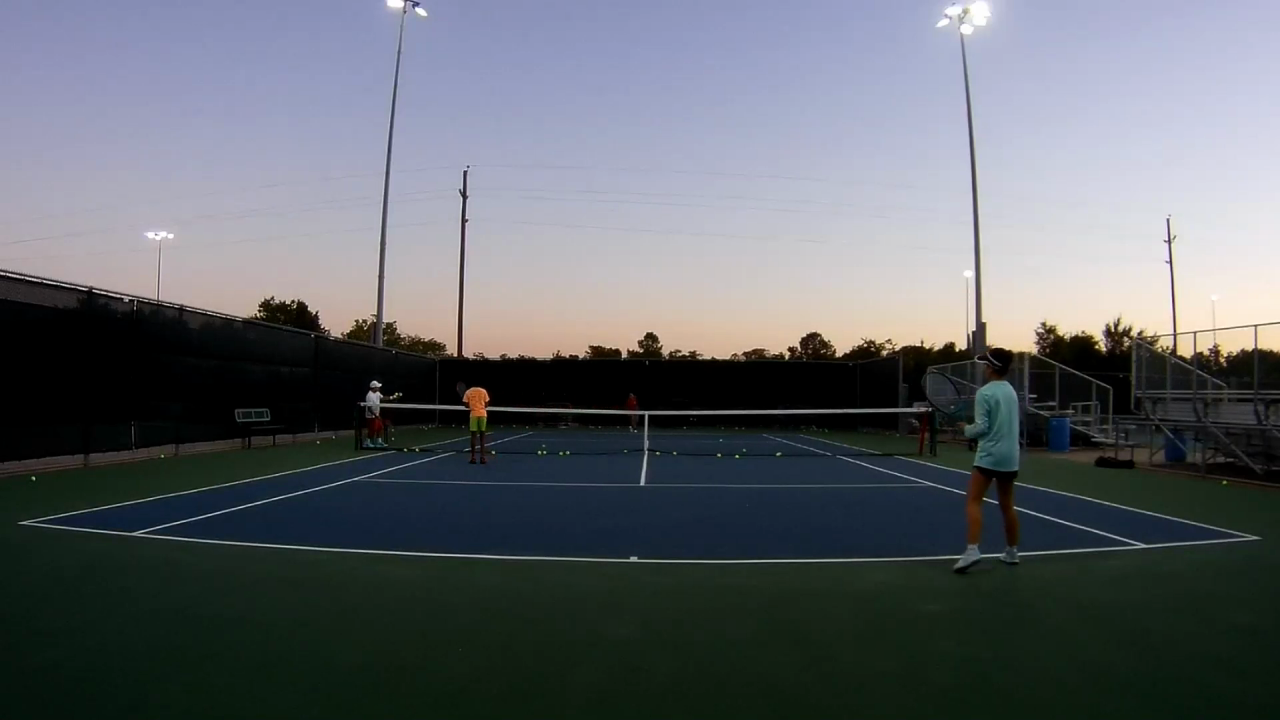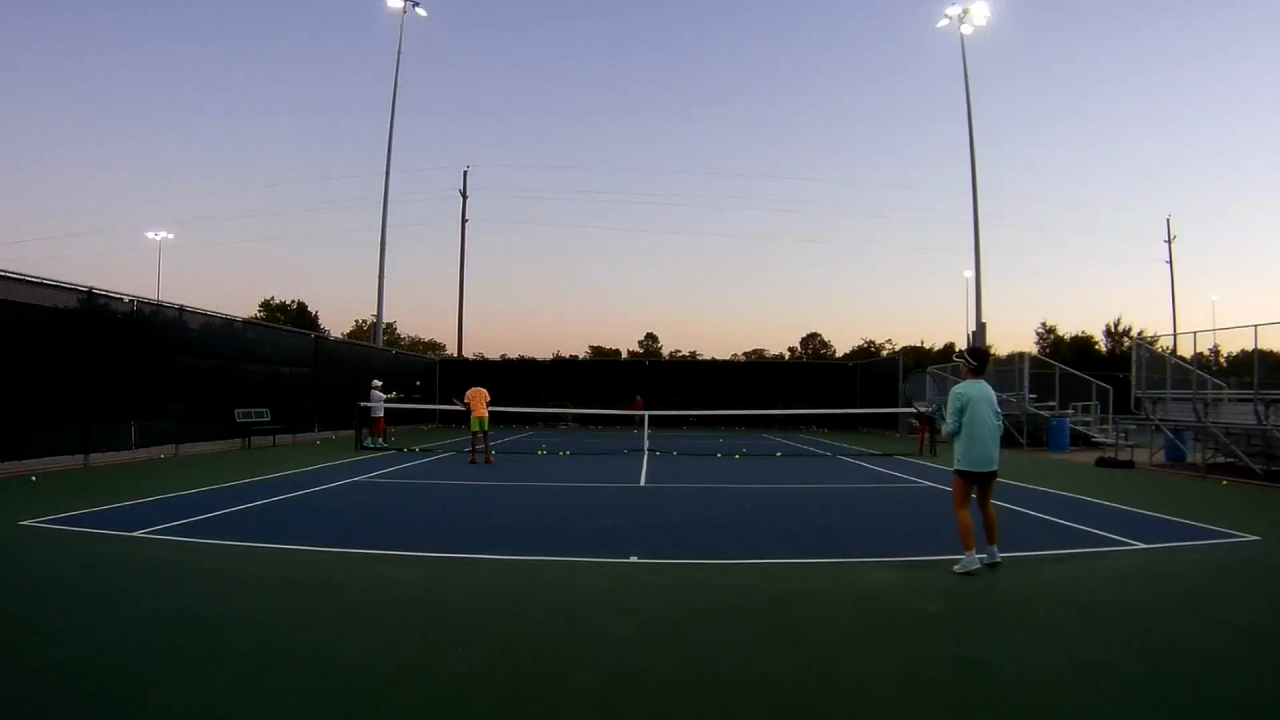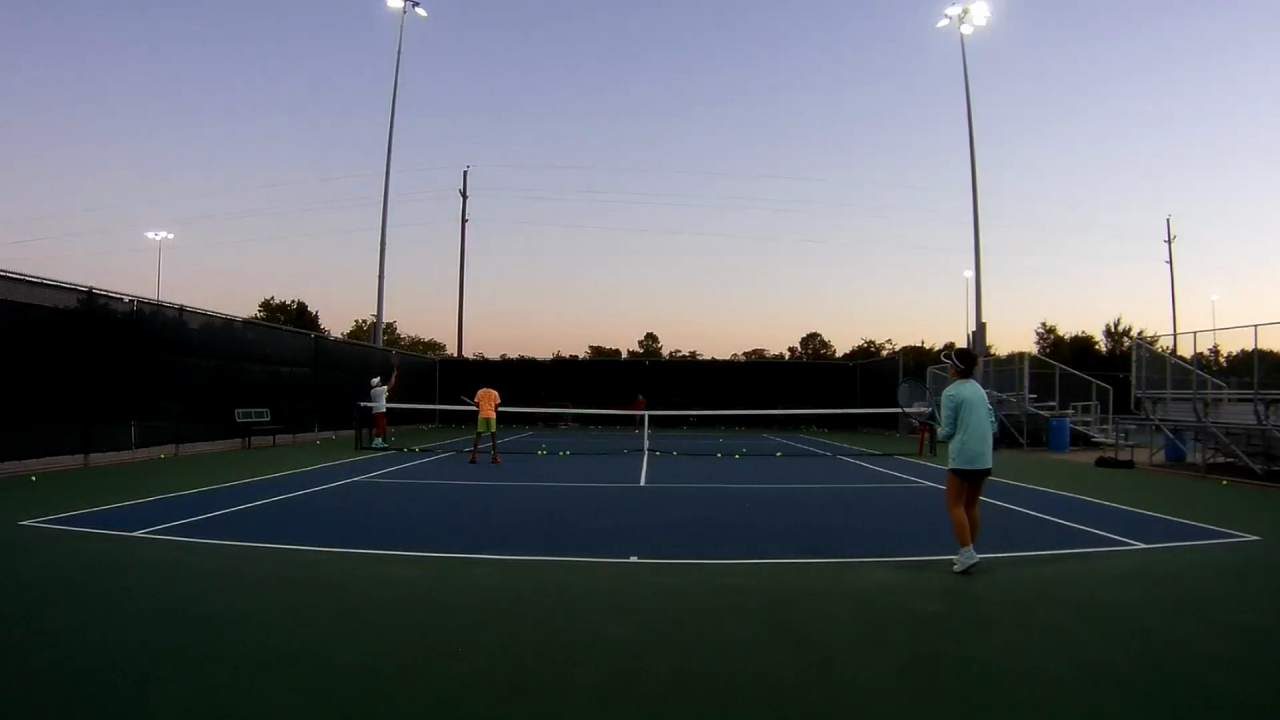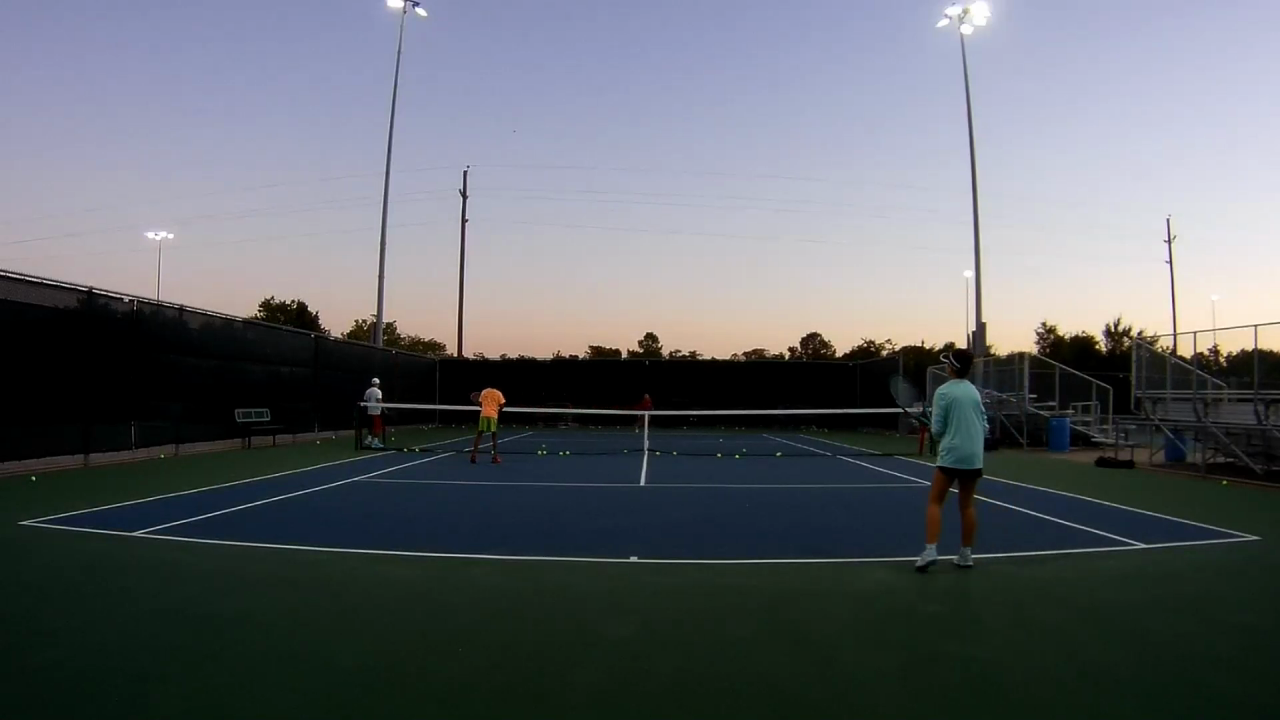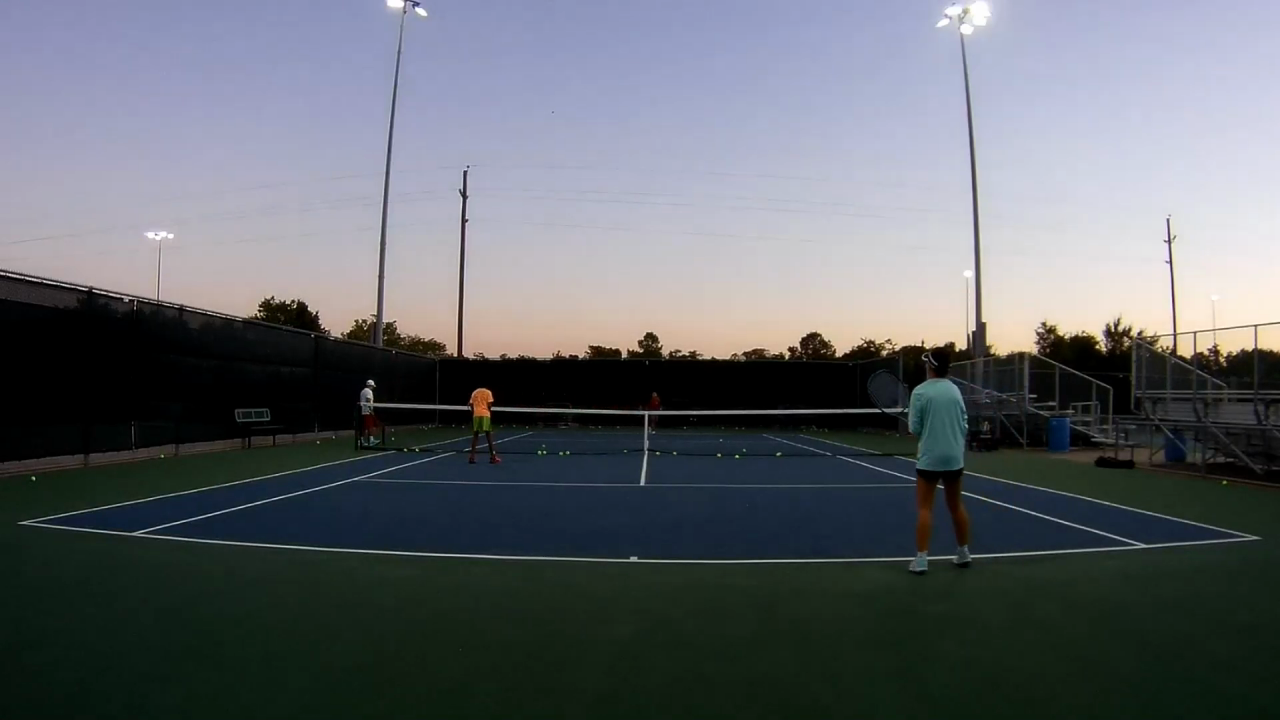
dt=0.4s
person 1, frame 1
left shoulder: (985, 392)
right shoulder: (1011, 391)
left elbow: (981, 427)
right elbow: (1014, 425)
left wrist: (966, 429)
left hip: (989, 456)
right hip: (1010, 457)
left knee: (973, 502)
right knee: (1007, 506)
left ankle: (972, 551)
right ankle: (1012, 551)
person 1, frame 2
left shoulder: (959, 391)
right shoulder: (990, 392)
left elbow: (952, 427)
right elbow: (999, 426)
left wrist: (944, 429)
left hip: (968, 458)
right hip: (990, 458)
left knee: (961, 507)
right knee: (986, 506)
left ankle: (970, 558)
right ankle: (992, 551)
person 1, frame 3
left shoulder: (951, 393)
right shoulder: (979, 390)
left elbow: (947, 431)
right elbow: (992, 424)
left wrist: (939, 433)
left hip: (962, 456)
right hip: (983, 457)
left knee: (955, 506)
right knee: (972, 505)
left ankle: (968, 552)
right ankle: (967, 553)
person 1, frame 4
left shoulder: (943, 391)
right shoulder: (974, 391)
left elbow: (937, 428)
right elbow: (984, 426)
left wrist: (942, 433)
left hip: (951, 455)
right hip: (974, 457)
left knee: (935, 503)
right knee: (967, 506)
left ankle: (930, 549)
right ankle: (966, 554)
person 1, frame 5
left shoulder: (920, 391)
right shoulder: (955, 391)
left elbow: (914, 428)
right elbow: (964, 426)
left hip: (929, 457)
right hip: (954, 457)
left knee: (924, 508)
right knee: (956, 506)
left ankle: (921, 558)
right ankle: (963, 552)
